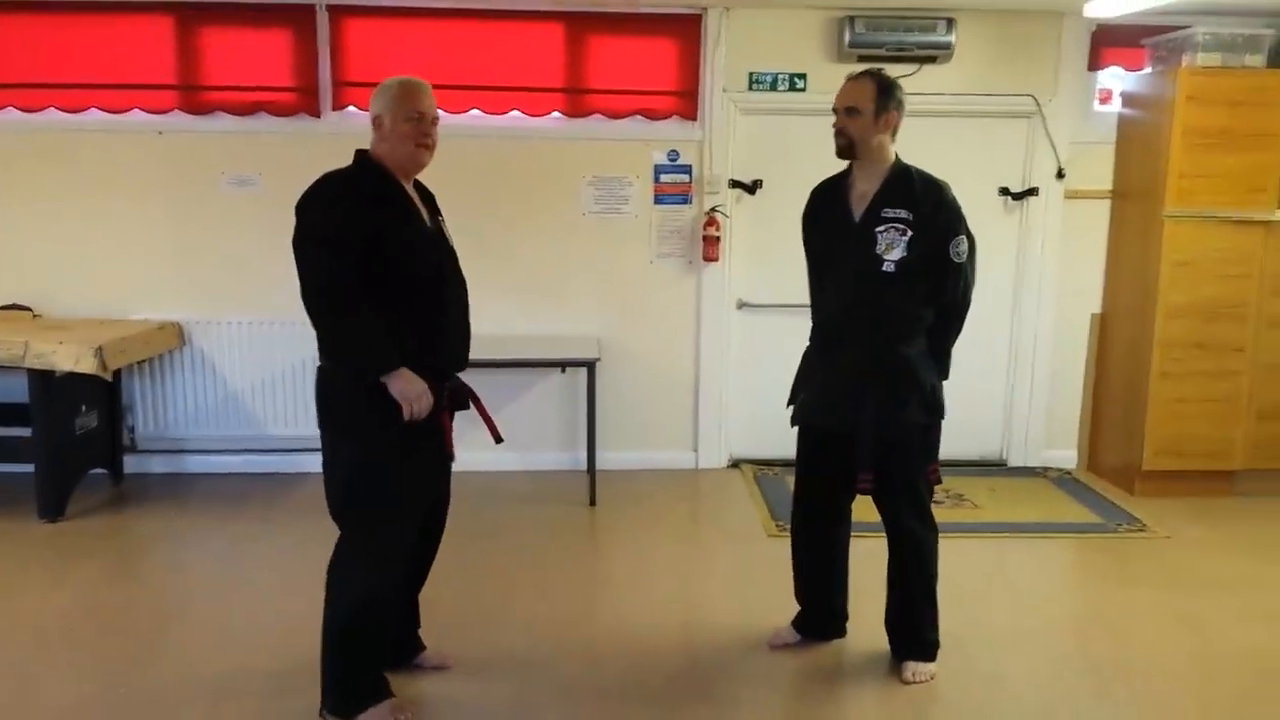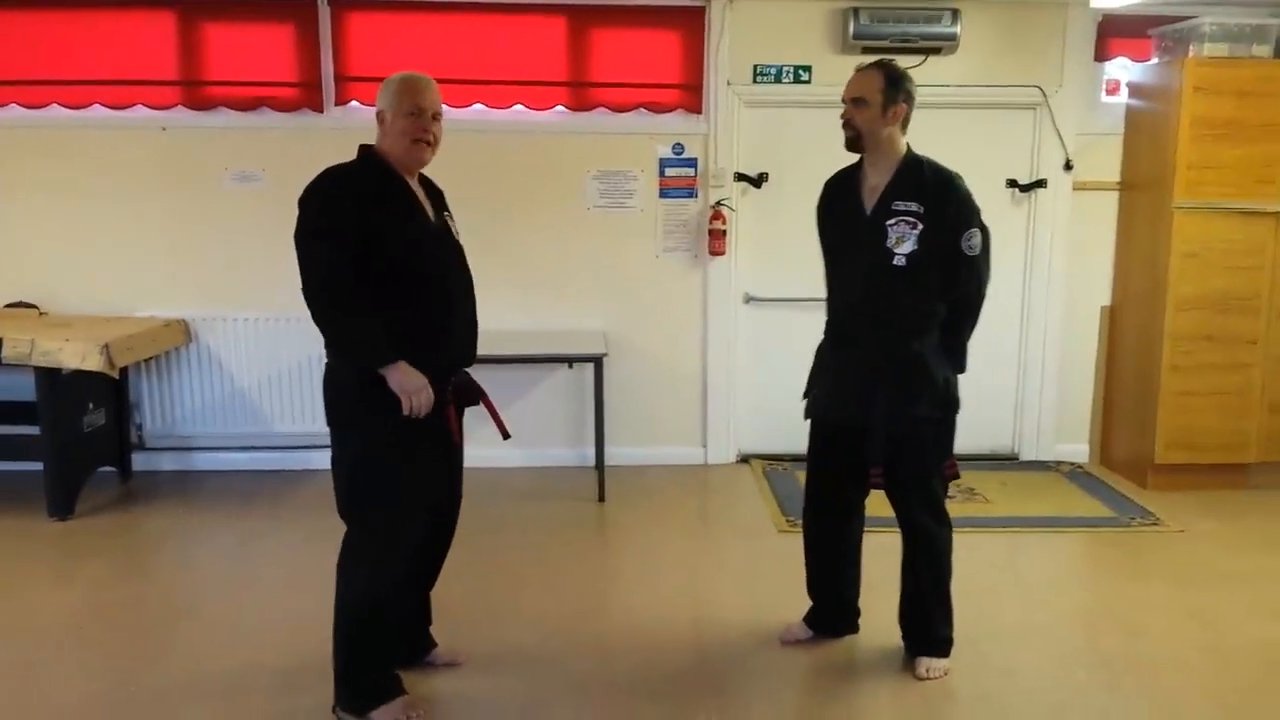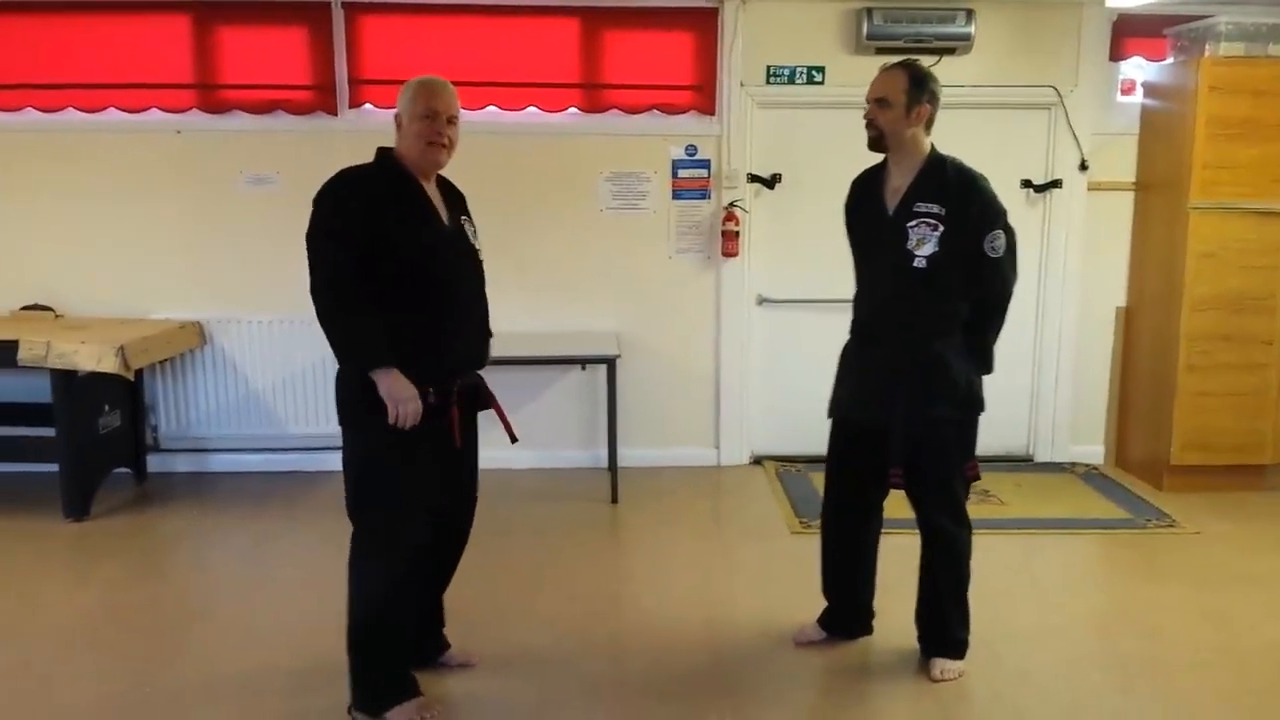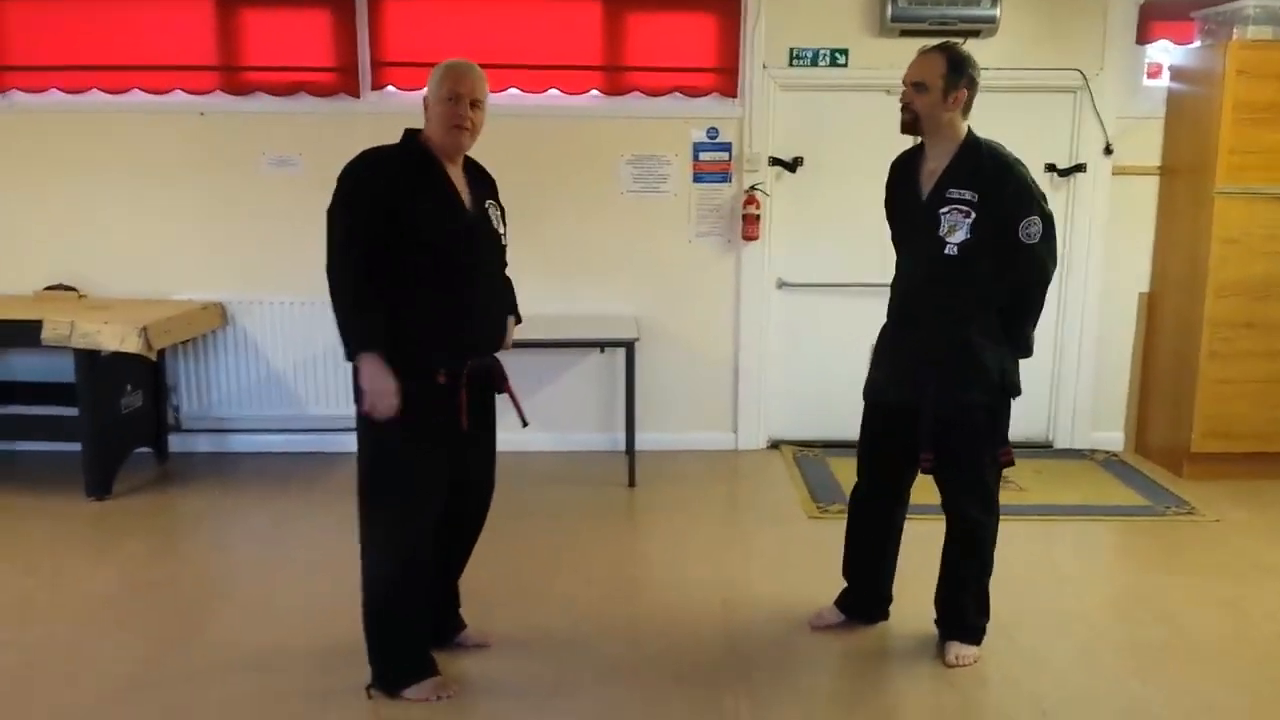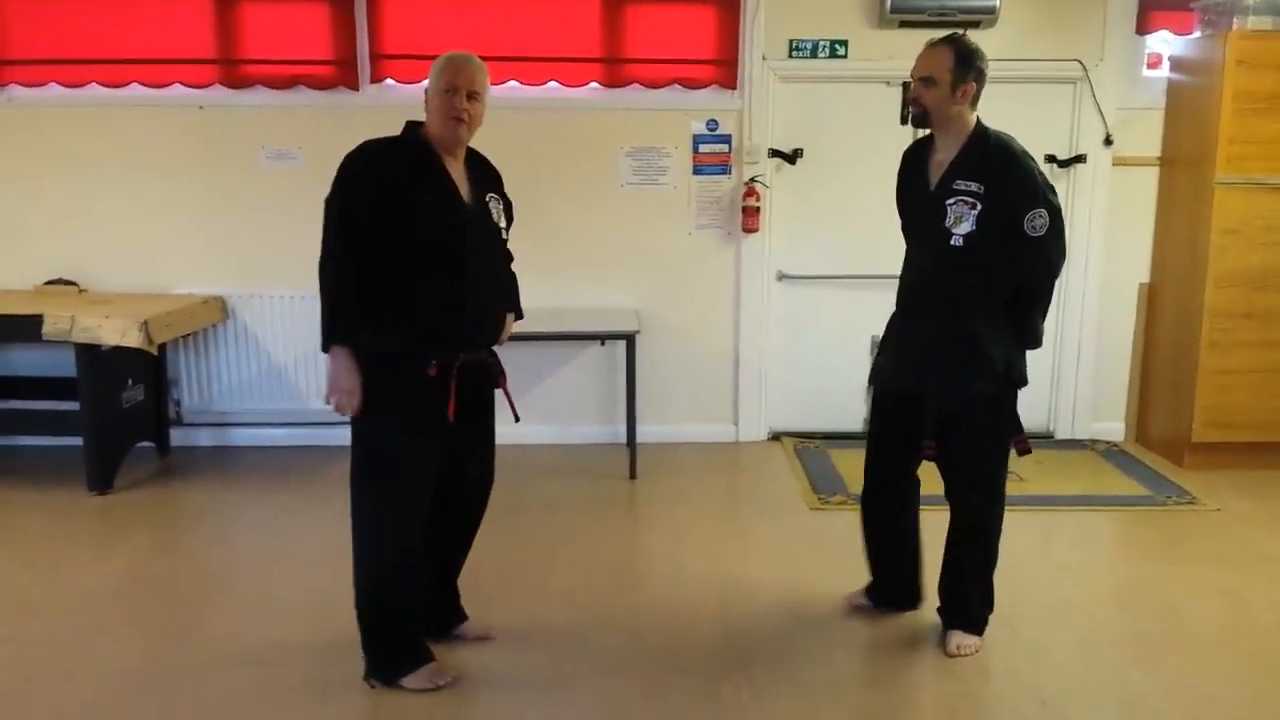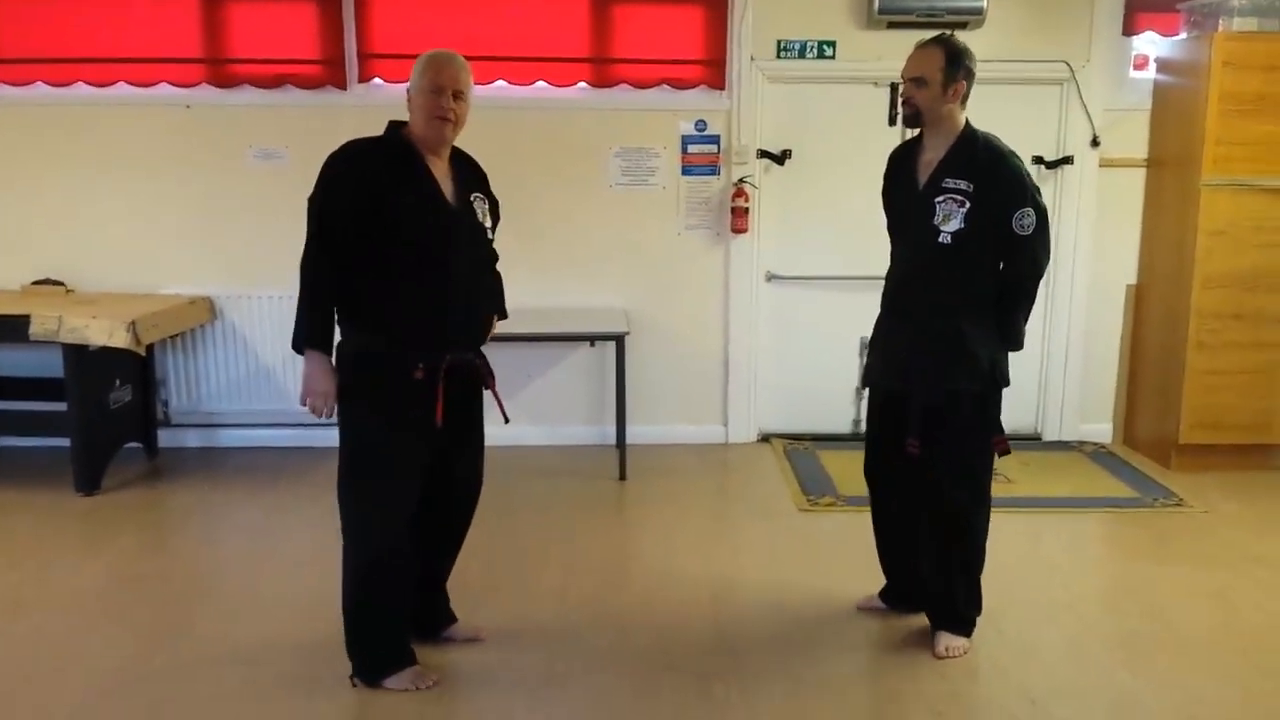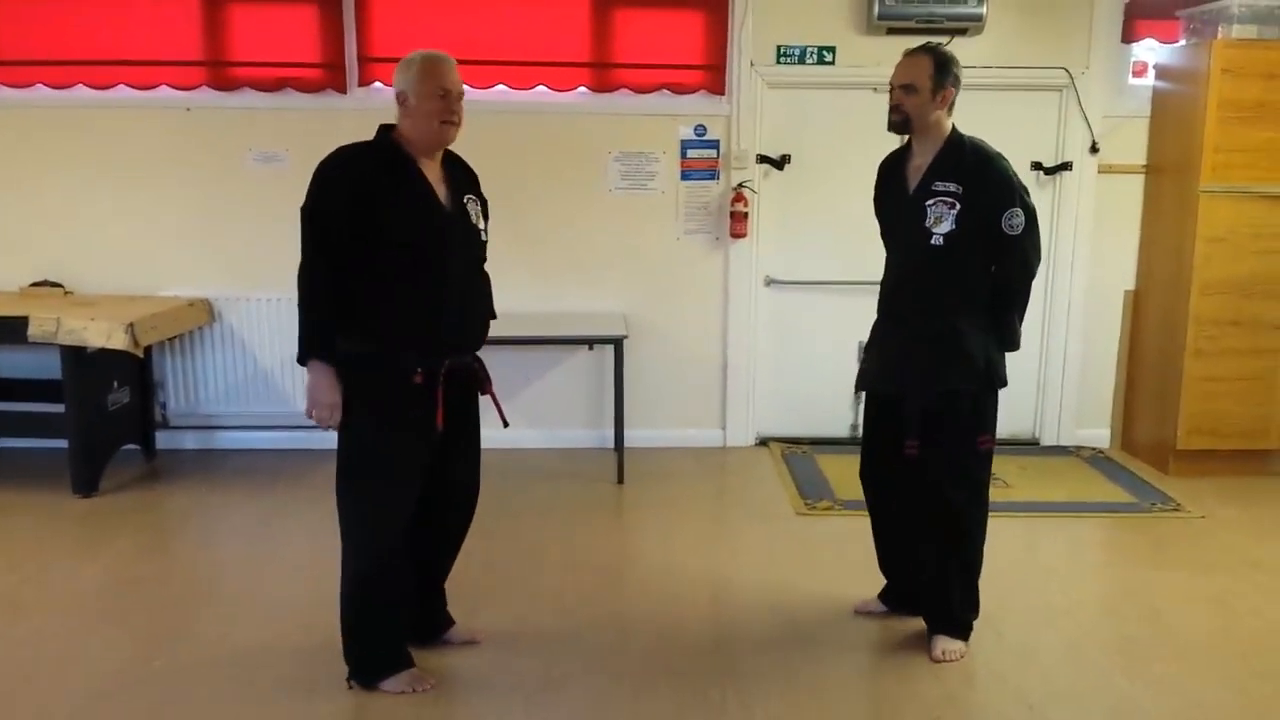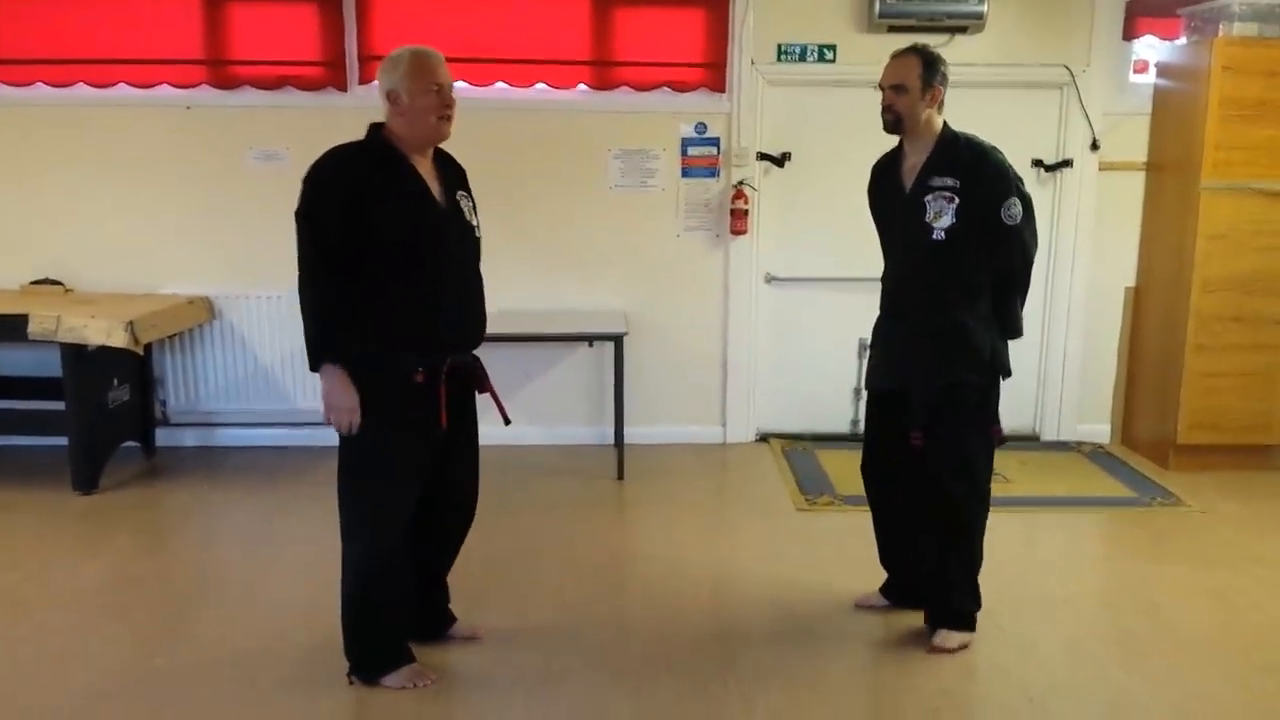
dt=0.2s
person 1, frame 1
left shoulder: (418, 198)
right shoulder: (337, 197)
right elbow: (330, 301)
left wrist: (441, 364)
right wrist: (391, 372)
left hip: (423, 393)
right hip: (370, 399)
left knee: (419, 525)
right knee: (375, 534)
left ankle: (396, 640)
person 1, frame 2
left shoulder: (428, 194)
right shoulder: (340, 192)
right elbow: (330, 294)
left wrist: (449, 356)
right wrist: (391, 365)
left hip: (434, 390)
right hip: (377, 394)
left knee: (431, 521)
right knee: (382, 531)
left ankle: (406, 637)
person 1, frame 3
left shoulder: (450, 199)
right shoulder: (353, 193)
right elbow: (335, 295)
left wrist: (477, 342)
right wrist: (381, 372)
left hip: (449, 393)
right hip: (389, 396)
left knee: (446, 522)
right knee: (390, 534)
left ankle: (420, 639)
person 1, frame 4
left shoulder: (480, 182)
right shoulder: (377, 173)
right elbow: (349, 272)
left wrist: (505, 316)
right wrist: (369, 358)
left hip: (468, 376)
right hip: (403, 377)
left knee: (464, 505)
right knee: (401, 515)
left ankle: (437, 619)
right ankle: (397, 663)
person 1, frame 5
left shoulder: (485, 176)
right shoulder: (376, 166)
right elbow: (341, 262)
left wrist: (507, 308)
right wrist: (342, 352)
left hip: (468, 370)
right hip: (397, 370)
left knee: (462, 497)
right knee: (393, 508)
left ankle: (437, 610)
right ankle: (394, 653)
person 1, frame 6
left shoulder: (471, 176)
right shoulder: (360, 165)
right elbow: (324, 264)
left wrist: (491, 310)
right wrist: (316, 354)
left hip: (456, 372)
right hip: (384, 372)
left knee: (451, 498)
right knee: (380, 510)
left ankle: (426, 611)
right ankle: (378, 653)
person 1, frame 7
left shoulder: (462, 177)
right shoulder: (351, 172)
right elbow: (320, 274)
left wrist: (480, 318)
right wrist: (320, 365)
left hip: (452, 376)
right hip: (381, 378)
left knee: (448, 503)
right knee: (379, 516)
left ankle: (423, 616)
right ankle: (375, 656)
person 1, frame 8
left shoulder: (450, 173)
right shoulder: (344, 173)
right elbow: (320, 279)
left wrist: (467, 333)
right wrist: (333, 370)
left hip: (449, 374)
right hip: (383, 379)
left knee: (449, 502)
right knee: (380, 514)
left ankle: (425, 613)
right ankle: (376, 653)
person 2, frame 1
left shoulder: (931, 199)
right shoulder: (823, 199)
left elbow: (954, 295)
left wrist: (917, 362)
right wrist: (837, 352)
left hip: (903, 389)
right hip: (829, 379)
left knee: (908, 518)
right knee: (816, 508)
left ankle: (915, 642)
right ankle: (820, 617)
person 2, frame 2
left shoulder: (942, 191)
right shoulder: (837, 191)
left elbow: (969, 287)
left wrist: (933, 358)
right wrist: (851, 347)
left hip: (917, 383)
right hip: (842, 373)
left knee: (922, 514)
right knee: (828, 502)
left ankle: (928, 638)
right ankle: (832, 613)
person 2, frame 3
left shoulder: (966, 191)
right shoulder: (863, 190)
left elbow: (995, 286)
left wrist: (960, 358)
right wrist: (878, 346)
left hip: (940, 383)
right hip: (867, 372)
left knee: (941, 515)
right knee: (847, 503)
left ankle: (944, 639)
right ankle: (845, 615)
person 2, frame 4
left shoulder: (1002, 174)
right shoulder: (903, 170)
left elbow: (1035, 268)
left wrist: (1000, 345)
right wrist: (913, 329)
left hip: (973, 367)
right hip: (902, 354)
left knee: (969, 502)
right knee: (877, 484)
left ankle: (962, 624)
right ankle: (863, 598)
person 2, frame 5
left shoulder: (1009, 166)
right shoulder: (913, 160)
left elbow: (1043, 258)
left wrist: (1009, 338)
right wrist: (921, 317)
left hip: (978, 356)
right hip: (908, 341)
left knee: (973, 490)
right knee: (885, 472)
left ankle: (965, 614)
right ankle: (893, 586)
person 2, frame 6
left shoulder: (996, 167)
right shoulder: (900, 161)
left elbow: (1028, 260)
left wrist: (995, 337)
right wrist: (907, 318)
left hip: (963, 356)
right hip: (897, 343)
left knee: (957, 490)
right knee: (887, 473)
left ankle: (953, 614)
right ankle: (908, 587)
person 2, frame 7
left shoulder: (984, 170)
right shoulder: (891, 170)
left elbow: (1020, 260)
left wrist: (990, 337)
right wrist: (902, 323)
left hip: (960, 358)
right hip: (895, 349)
left knee: (955, 490)
right knee: (886, 477)
left ankle: (951, 617)
right ankle: (906, 590)
person 2, frame 8
left shoulder: (980, 164)
right shoulder: (884, 173)
left elbow: (1017, 250)
left wrist: (991, 328)
right wrist: (902, 320)
left hip: (963, 351)
right hip: (898, 345)
left knee: (957, 481)
right knee: (888, 471)
left ankle: (955, 610)
right ankle: (909, 584)
